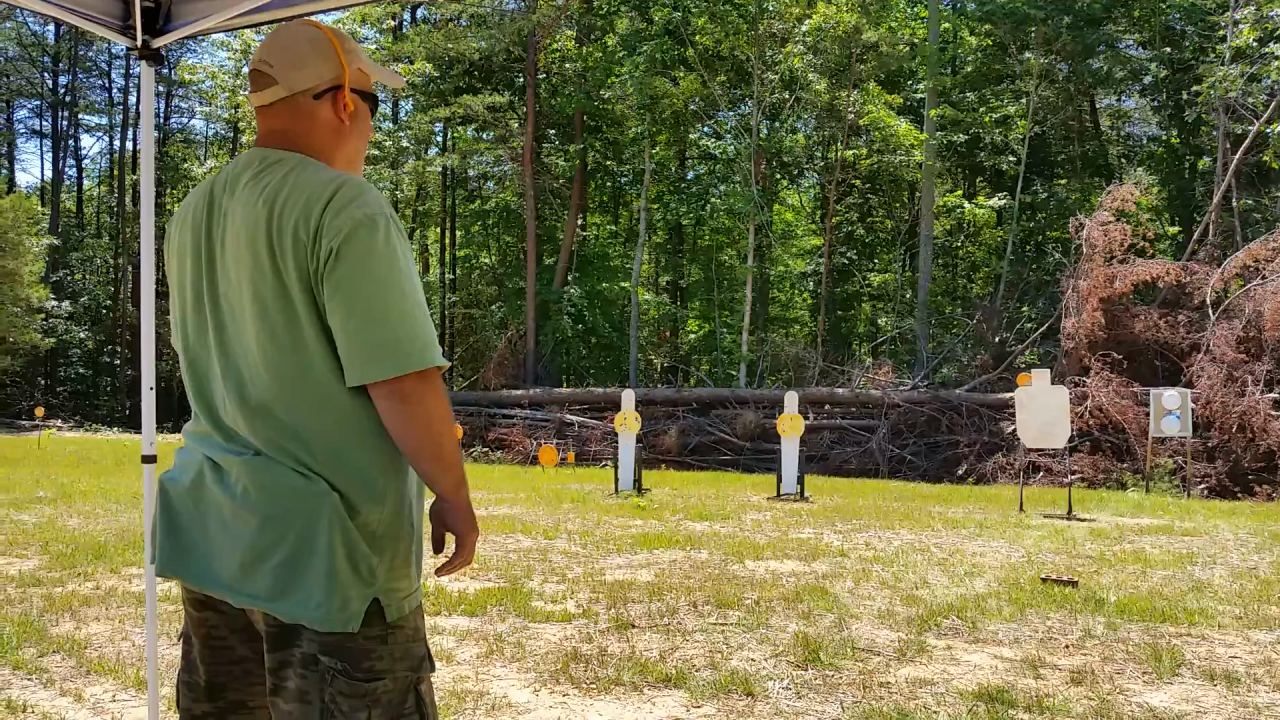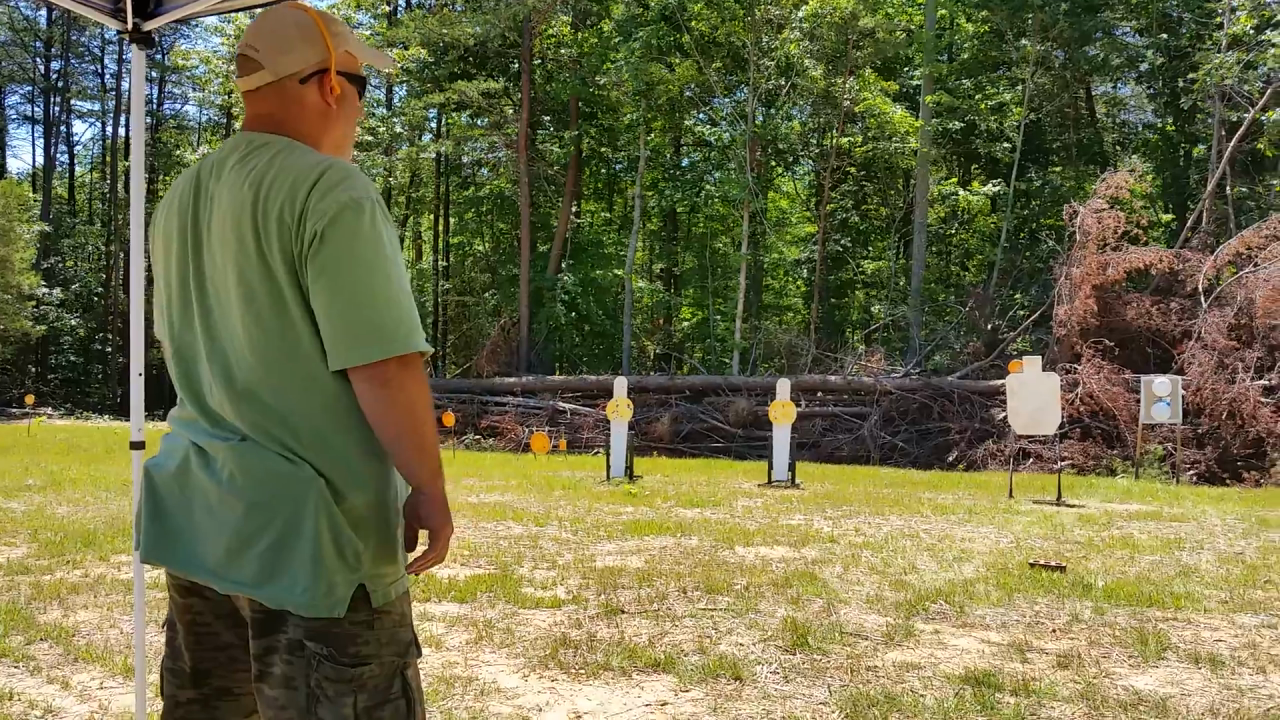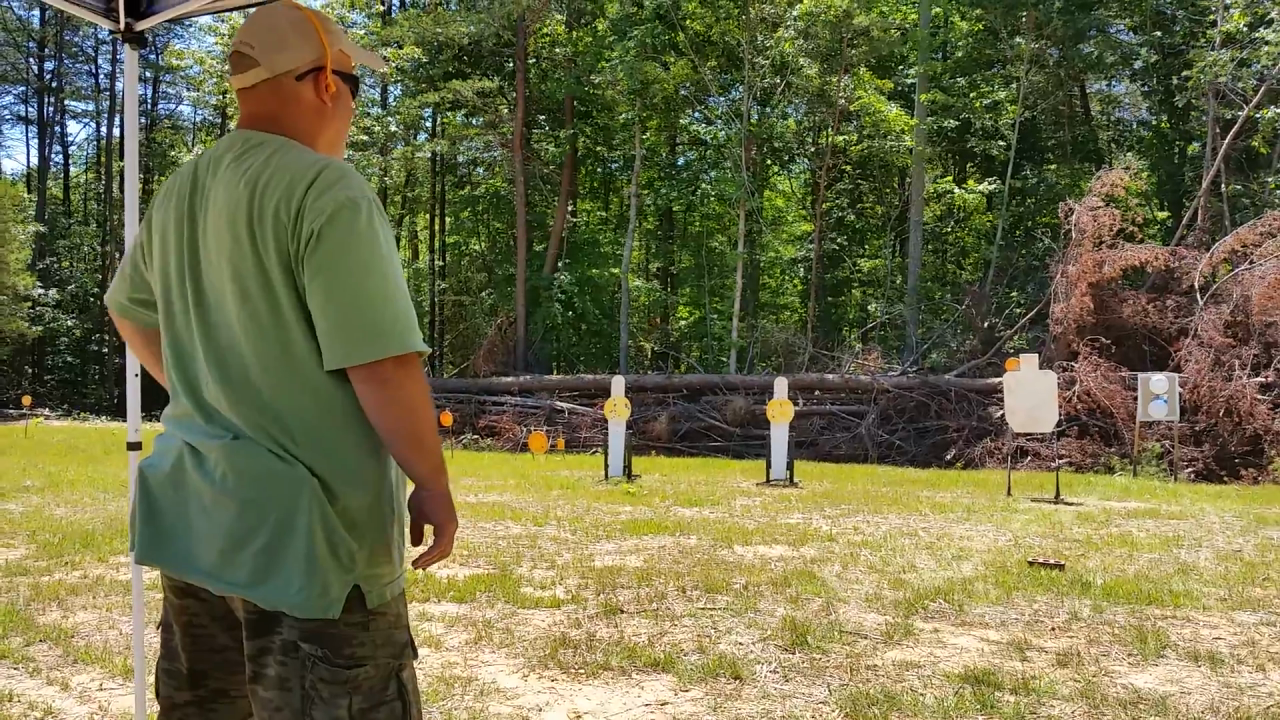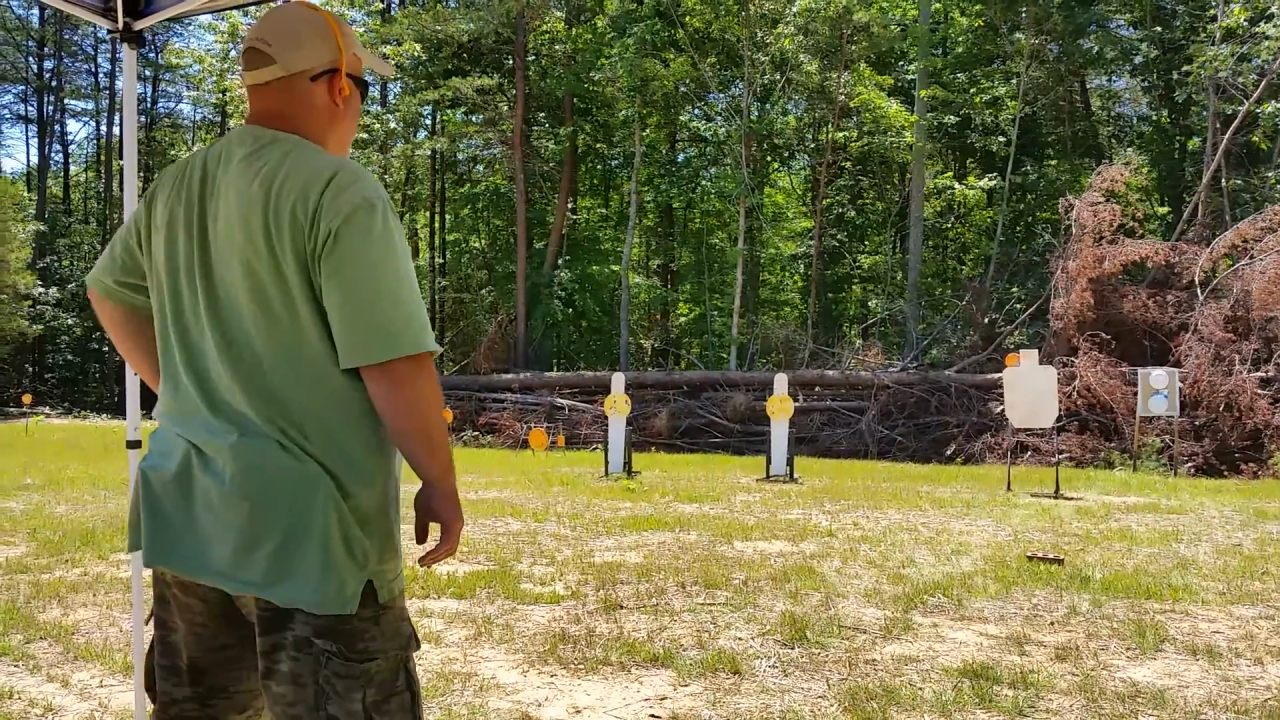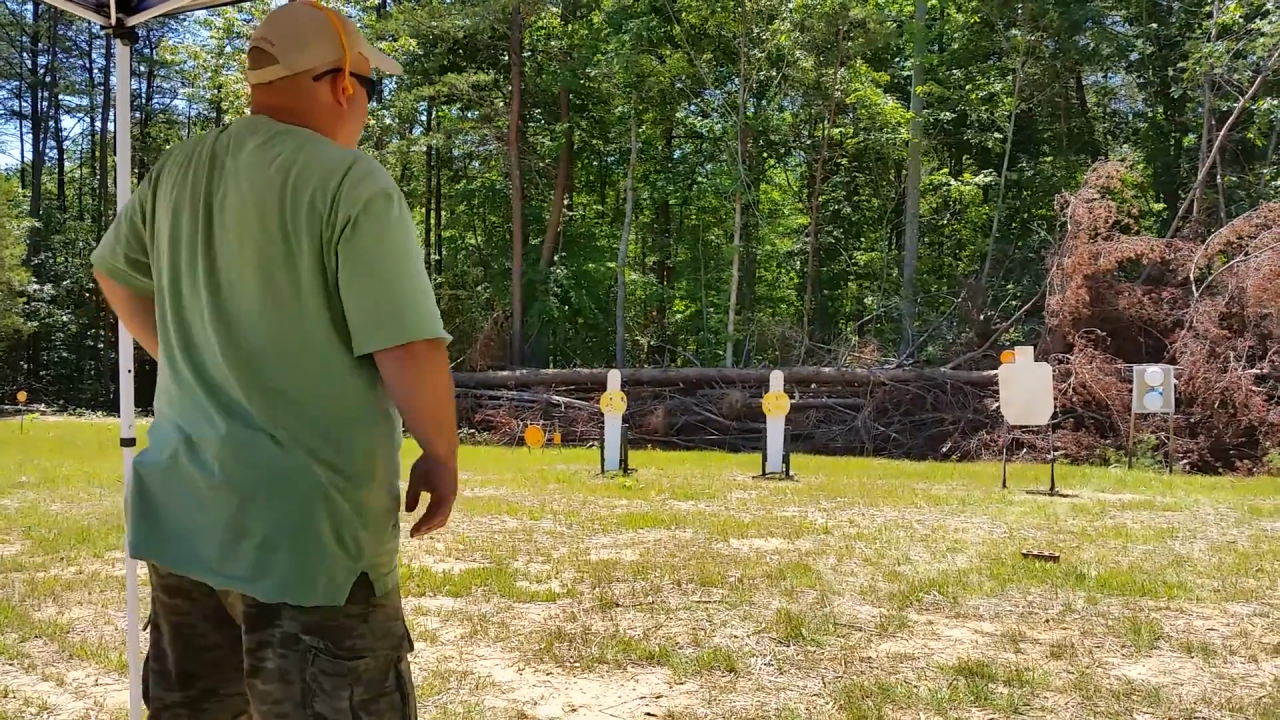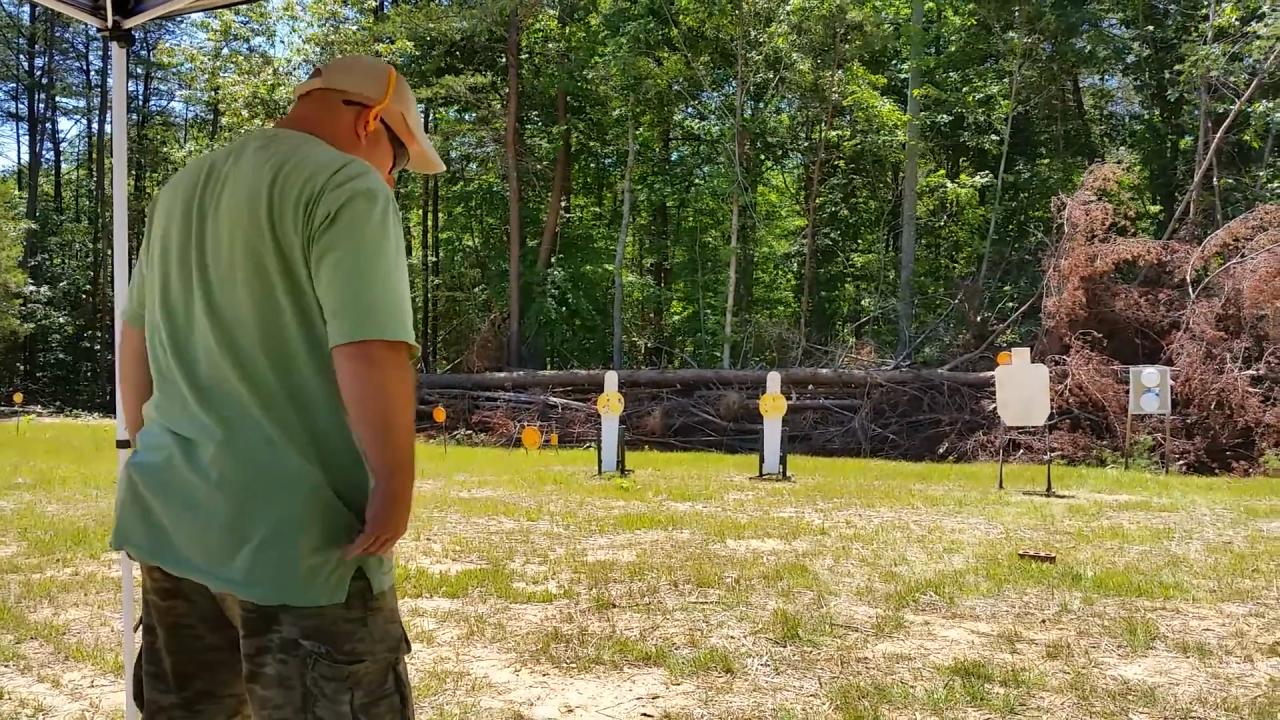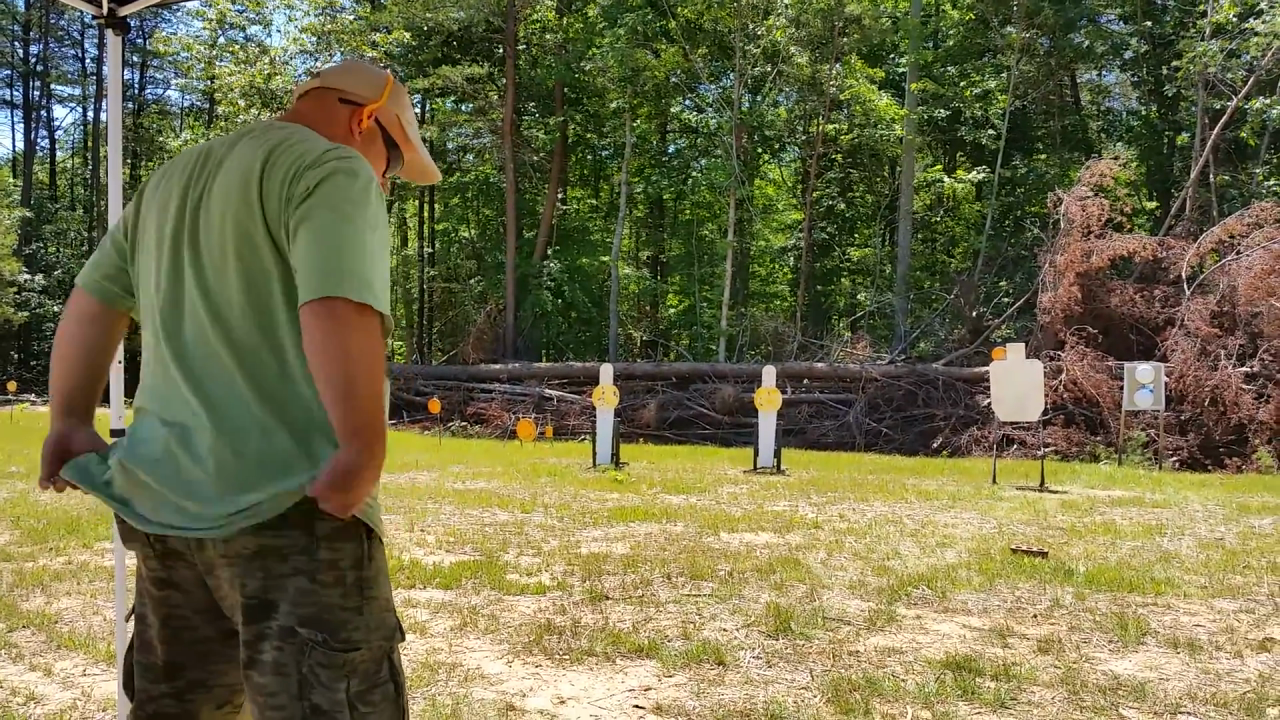
dt=0.4s
person 1, frame 1
left shoulder: (194, 211)
right shoulder: (345, 208)
right elbow: (401, 380)
right wrist: (454, 497)
left hip: (214, 531)
right hip: (325, 544)
person 1, frame 2
left shoulder: (181, 196)
right shoulder: (332, 191)
right elbow: (384, 365)
right wrist: (429, 489)
left hip: (198, 516)
right hip: (311, 529)
person 1, frame 3
left shoulder: (177, 193)
right shoulder: (327, 190)
left elbow: (130, 310)
right elbow: (383, 363)
right wrist: (432, 485)
left hip: (195, 517)
right hip: (306, 529)
person 1, frame 4
left shoulder: (175, 186)
right shoulder: (340, 191)
left elbow: (110, 290)
right elbow: (395, 362)
right wrist: (439, 484)
left hip: (190, 515)
right hip: (310, 527)
person 1, frame 5
left shoulder: (178, 171)
right shoulder: (350, 182)
left elbow: (117, 271)
right elbow: (409, 347)
right wrist: (440, 455)
left hip: (182, 511)
right hip: (302, 523)
person 1, frame 6
left shoulder: (185, 186)
right shoulder: (346, 187)
left elbow: (138, 332)
right elbow: (371, 349)
left wrist: (150, 449)
right wrist: (394, 485)
left hip: (172, 509)
right hip: (294, 526)
person 1, frame 7
left shoulder: (176, 175)
right shoulder: (332, 171)
left elbow: (94, 302)
right elbow: (339, 312)
left wrist: (70, 421)
right wrist: (361, 451)
left hip: (165, 492)
right hip: (280, 502)
